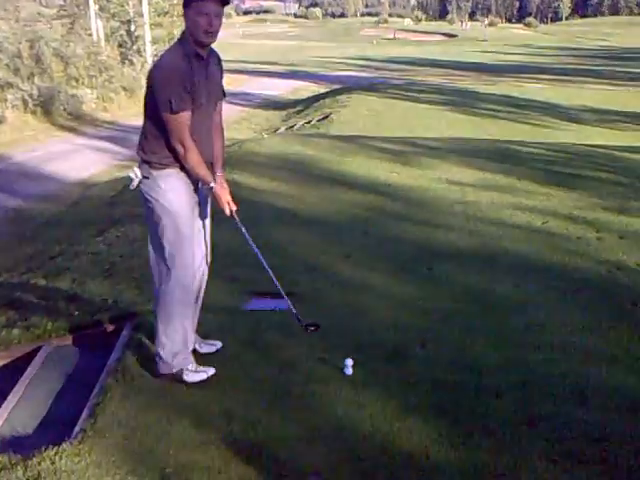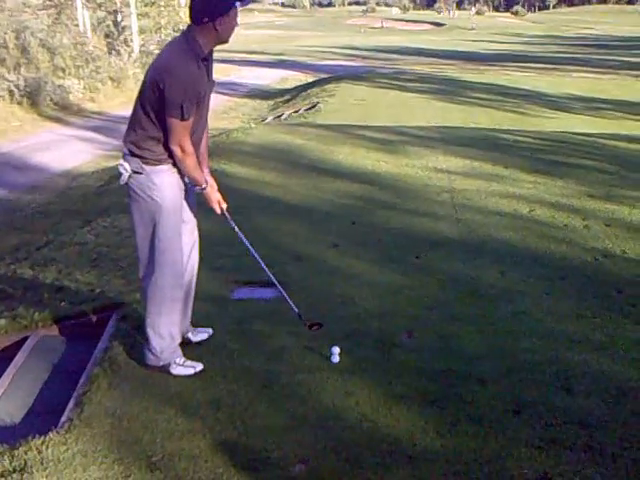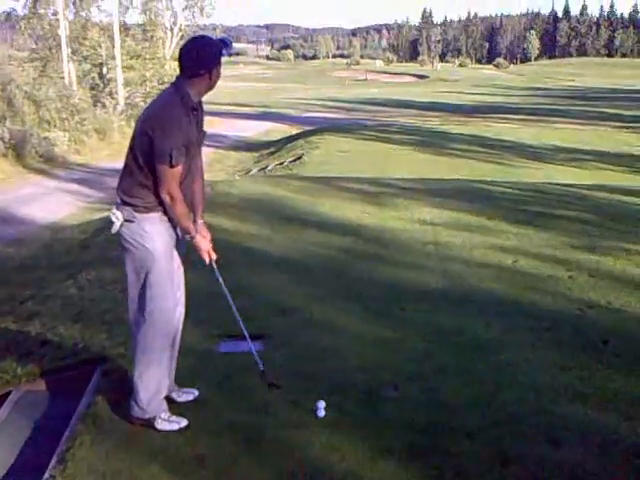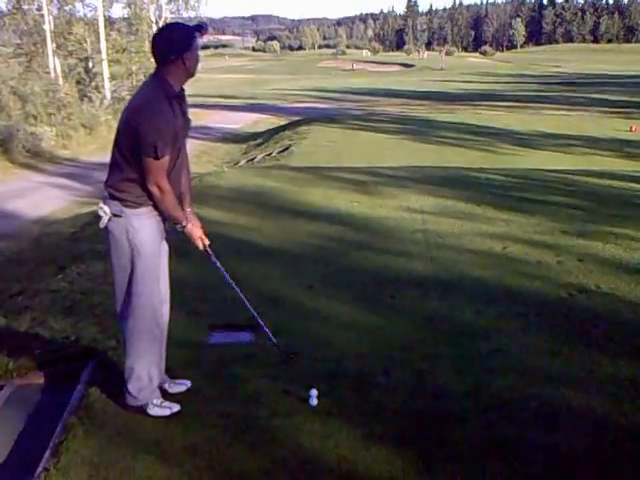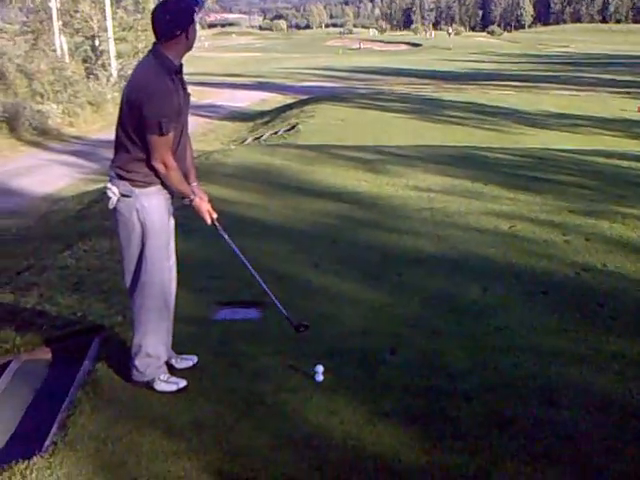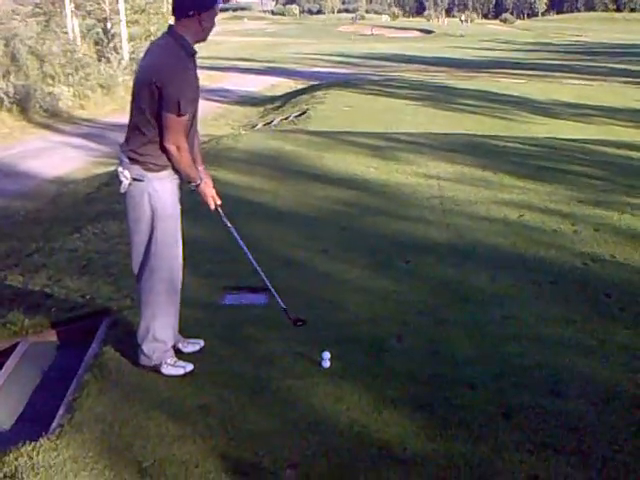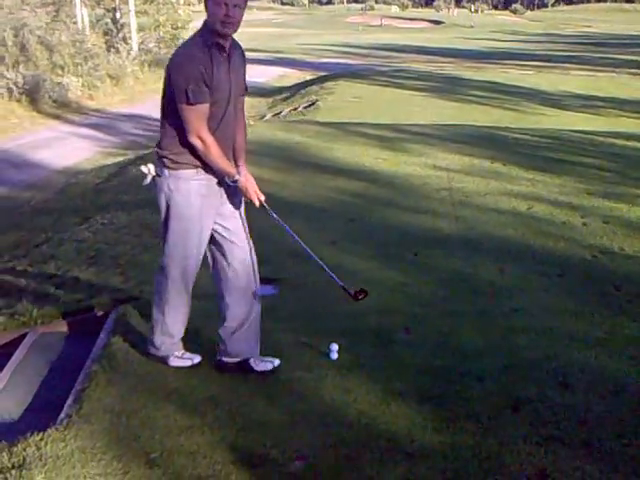
dt=0.7s
person 1, frame 1
left shoulder: (213, 61)
right shoulder: (170, 67)
right elbow: (181, 142)
left wrist: (219, 175)
right wrist: (212, 184)
left hip: (196, 175)
right hip: (167, 178)
left knee: (198, 263)
right knee: (179, 268)
left ankle: (186, 335)
right ankle: (173, 358)
person 1, frame 2
left shoulder: (202, 53)
right shoulder: (180, 68)
right elbow: (179, 144)
left wrist: (206, 172)
right wrist: (204, 187)
left hip: (172, 166)
right hip: (153, 171)
left knee: (185, 250)
right knee: (167, 262)
left ankle: (178, 326)
right ankle: (161, 351)
person 1, frame 3
left shoulder: (193, 106)
right shoulder: (169, 116)
left elbow: (195, 166)
right elbow: (169, 191)
left wrist: (200, 221)
right wrist: (195, 235)
left hip: (164, 217)
right hip: (145, 220)
left knee: (171, 307)
right knee: (159, 313)
left ankle: (164, 384)
right ankle: (147, 405)
person 1, frame 4
left shoulder: (175, 95)
right shoulder: (153, 108)
left elbow: (180, 156)
right elbow: (156, 183)
left wrist: (189, 210)
right wrist: (184, 224)
left hip: (150, 210)
right hip: (133, 213)
left knee: (156, 300)
right knee: (145, 305)
left ankle: (155, 375)
right ankle: (140, 391)
person 1, frame 5
left shoulder: (168, 70)
right shoulder: (156, 85)
left elbow: (180, 134)
right elbow: (160, 159)
left wrist: (194, 183)
right wrist: (192, 197)
left hip: (153, 189)
right hip: (141, 192)
left knee: (163, 277)
right knee: (152, 281)
left ankle: (161, 350)
right ankle: (147, 366)
person 1, frame 6
left shoulder: (167, 48)
right shoulder: (177, 66)
right elbow: (173, 143)
left wrist: (201, 169)
right wrist: (198, 182)
left hip: (155, 170)
right hip: (151, 175)
left knee: (169, 262)
right knee: (160, 266)
left ankle: (167, 335)
right ankle: (154, 350)
person 1, frame 7
left shoulder: (236, 53)
right shoulder: (189, 58)
right elbow: (198, 136)
left wrist: (241, 168)
right wrist: (238, 176)
left hip: (219, 177)
right hip: (187, 178)
left knee: (240, 262)
right knee: (181, 266)
left ankle: (237, 351)
right ankle: (165, 344)
